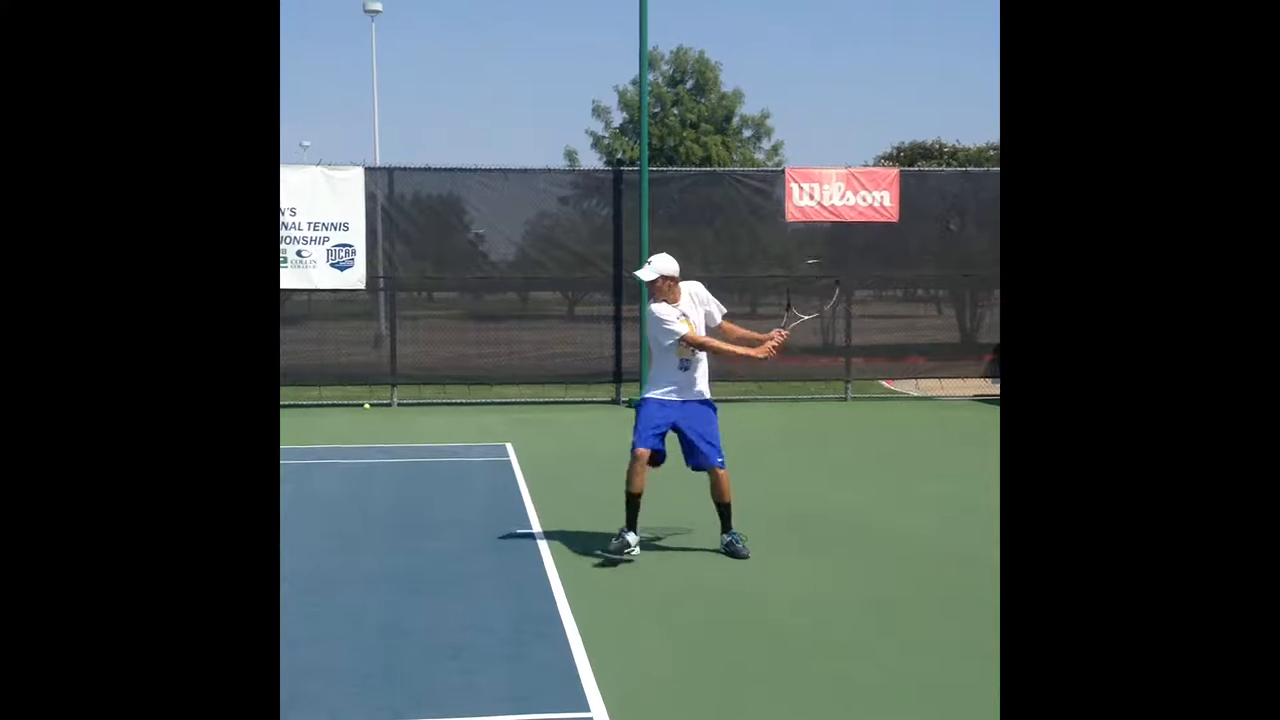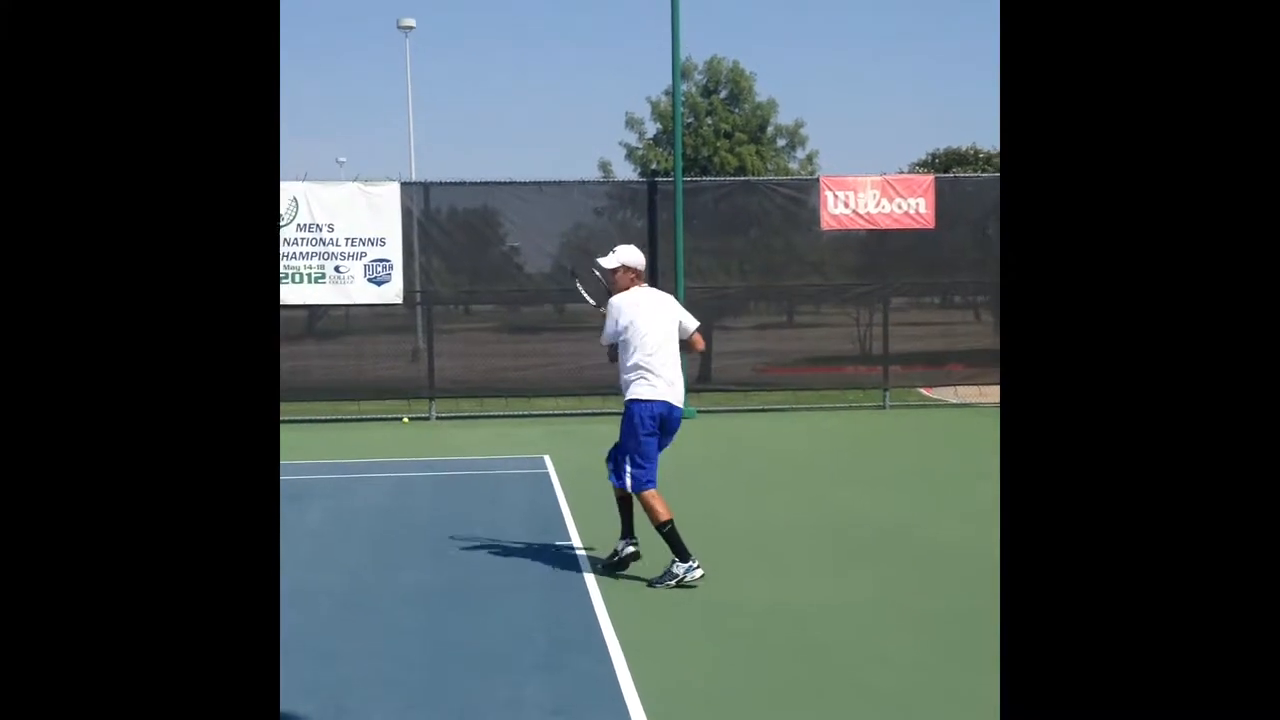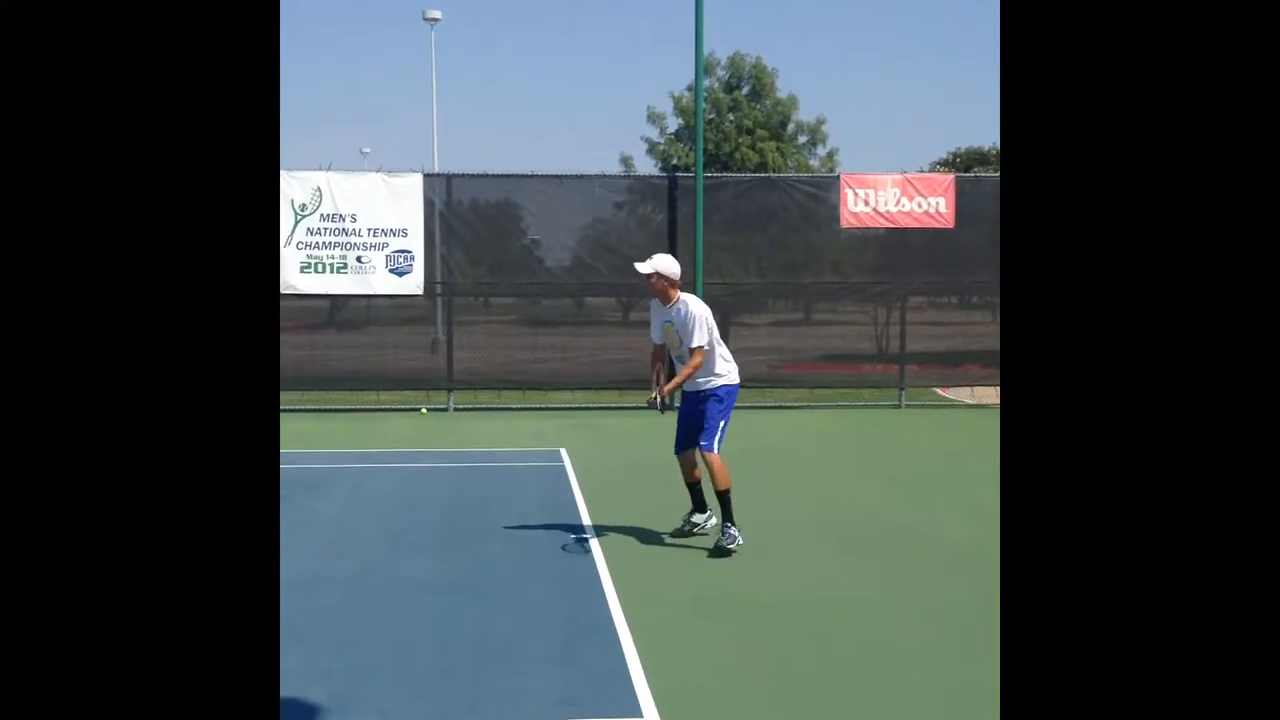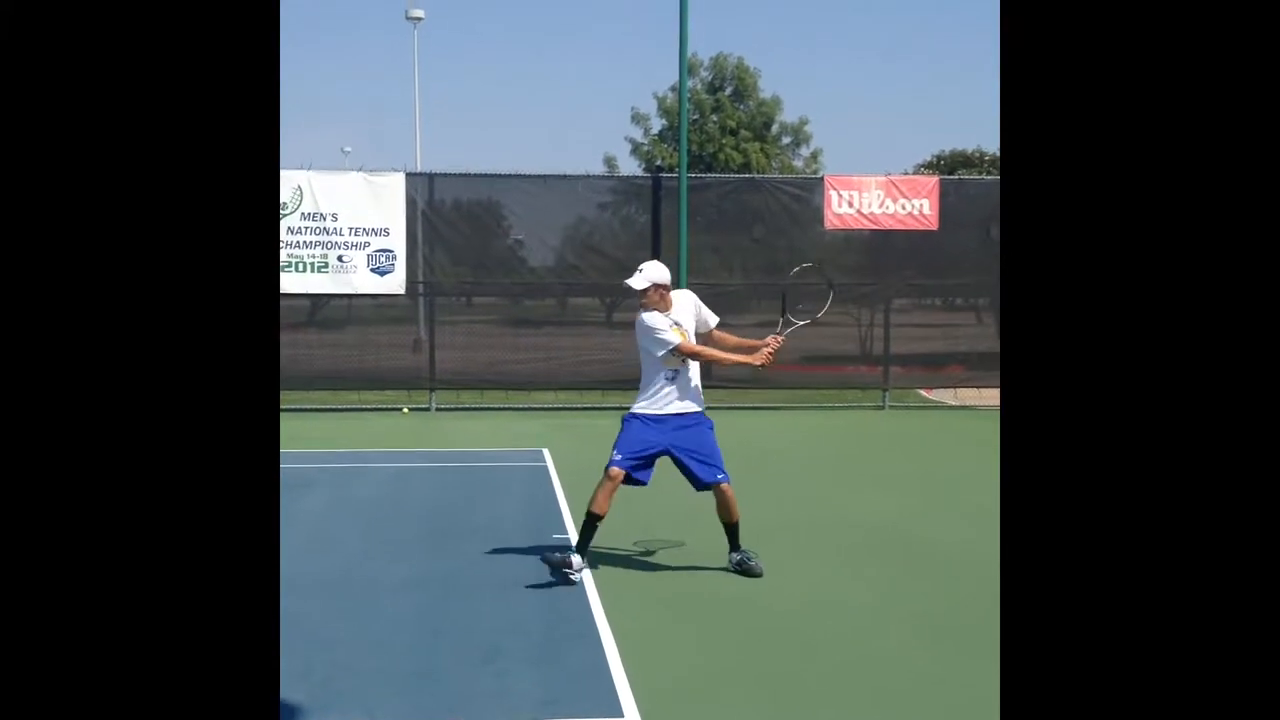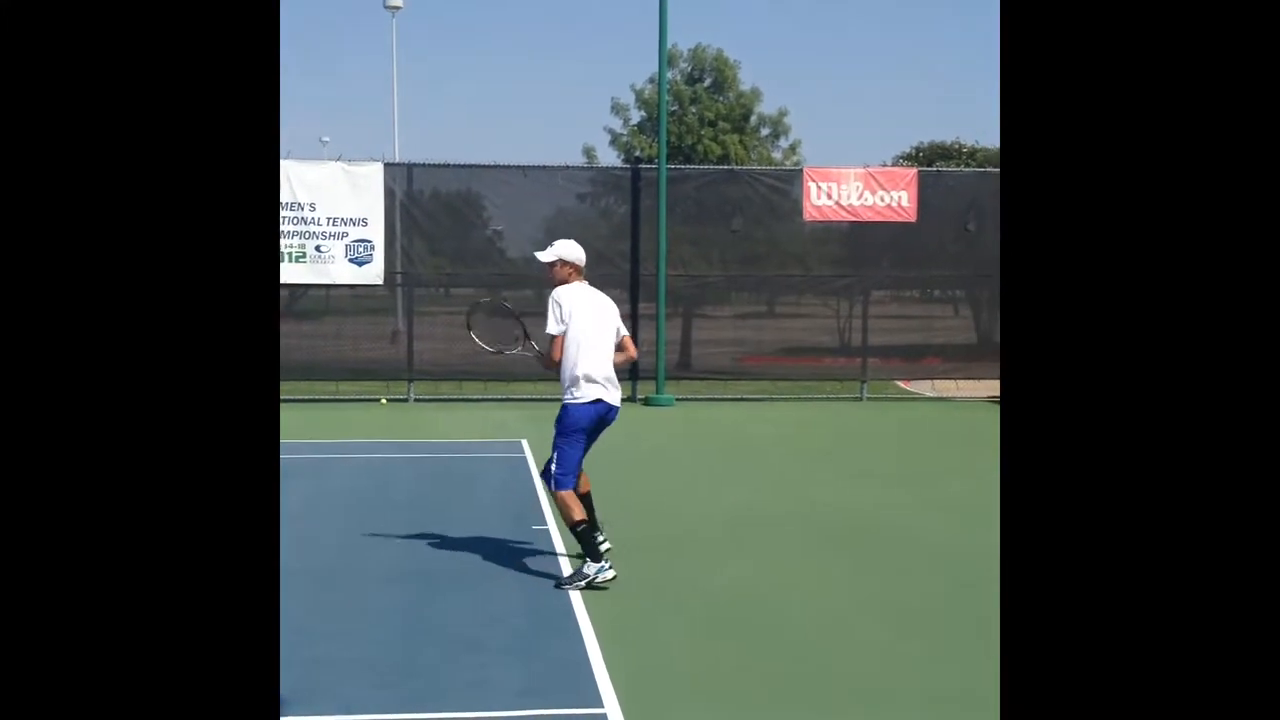
dt=1s
person 1, frame 1
left shoulder: (696, 291)
right shoulder: (657, 311)
left elbow: (724, 326)
right elbow: (703, 344)
left wrist: (764, 338)
right wrist: (751, 353)
left hip: (696, 399)
right hip: (658, 398)
left knee: (717, 469)
right knee: (640, 454)
left ankle: (728, 533)
right ankle: (629, 535)
person 1, frame 2
left shoulder: (619, 302)
right shoulder: (668, 300)
left elbow: (612, 351)
right elbow: (698, 344)
left hip: (644, 400)
right hip: (673, 402)
left knee: (642, 485)
right knee: (620, 466)
left ankle: (685, 562)
right ankle: (626, 542)
person 1, frame 3
left shoulder: (694, 308)
right shoulder: (656, 306)
left elbow: (696, 359)
right elbow: (658, 351)
left wrist: (668, 388)
right wrist: (658, 386)
left hip: (720, 384)
right hip: (688, 389)
left knee: (710, 451)
right knee: (683, 451)
left ankle: (729, 527)
right ankle: (701, 514)
person 1, frame 4
left shoulder: (687, 299)
right shoulder: (648, 320)
left elbow: (714, 336)
right elbow: (695, 352)
left wrist: (758, 346)
right wrist: (748, 359)
left hip: (689, 416)
right hip: (647, 416)
left knee: (721, 486)
right knee: (613, 475)
left ankle: (737, 551)
right ankle: (578, 557)
person 1, frame 5
left shoulder: (560, 296)
right shoulder: (605, 301)
left elbow: (555, 355)
right elbow: (630, 353)
left wrist: (550, 364)
left hip: (582, 402)
right hip: (609, 399)
left knee: (560, 484)
right knee: (570, 463)
left ankle: (595, 562)
right ankle: (594, 535)
